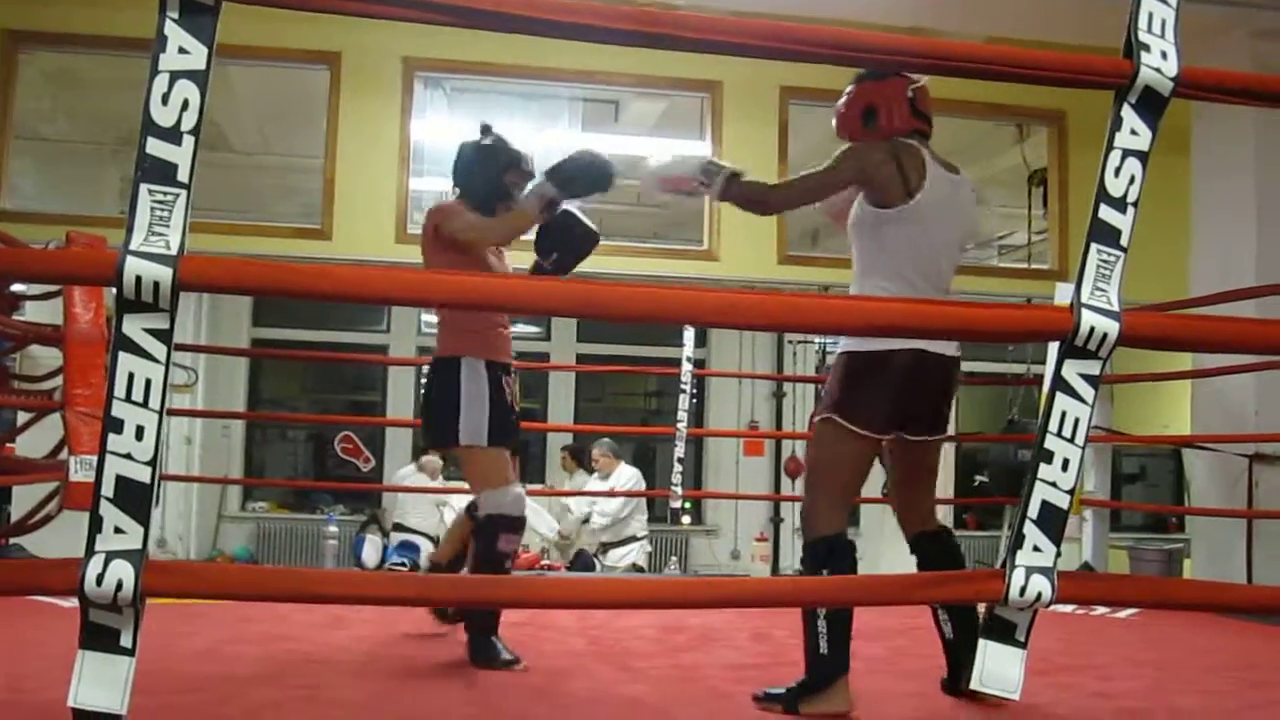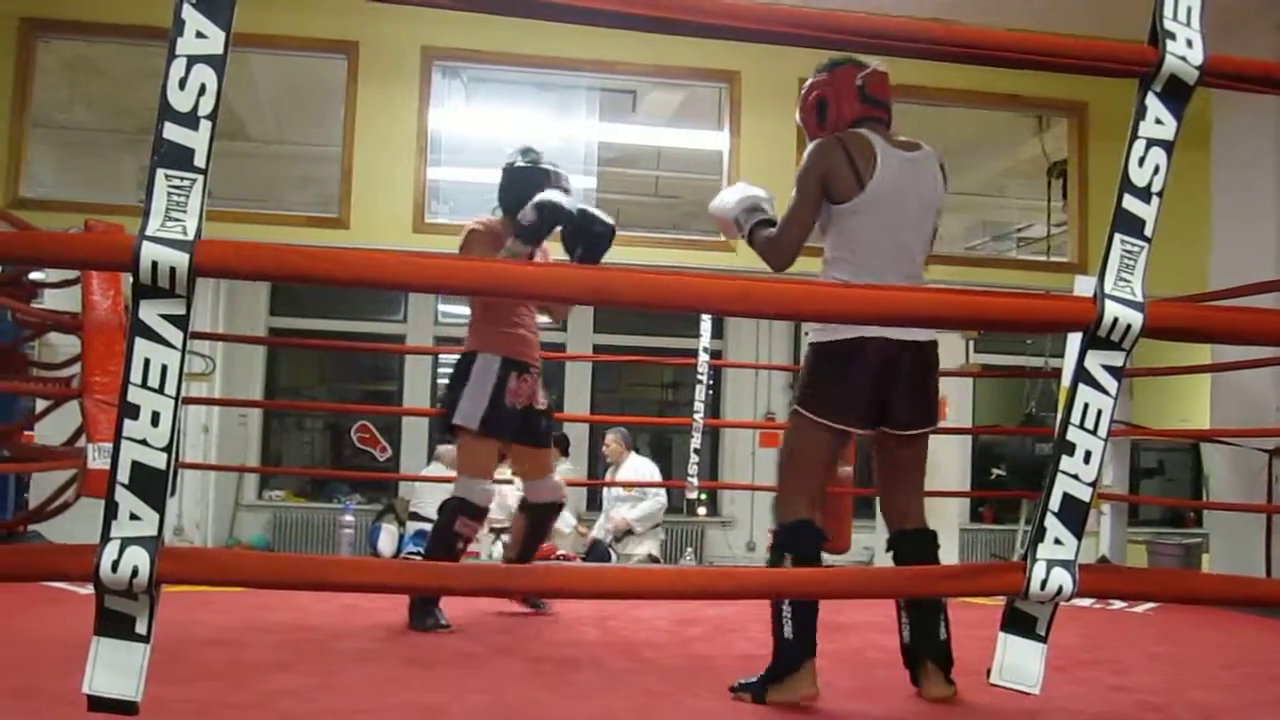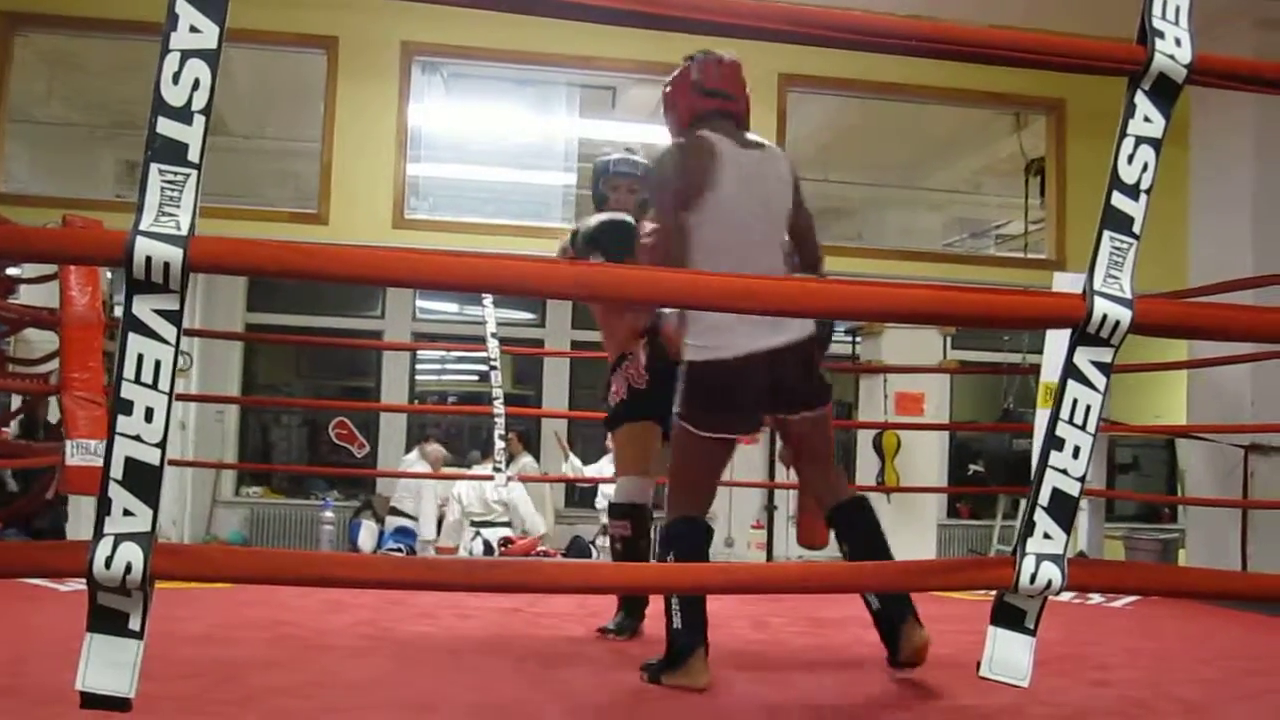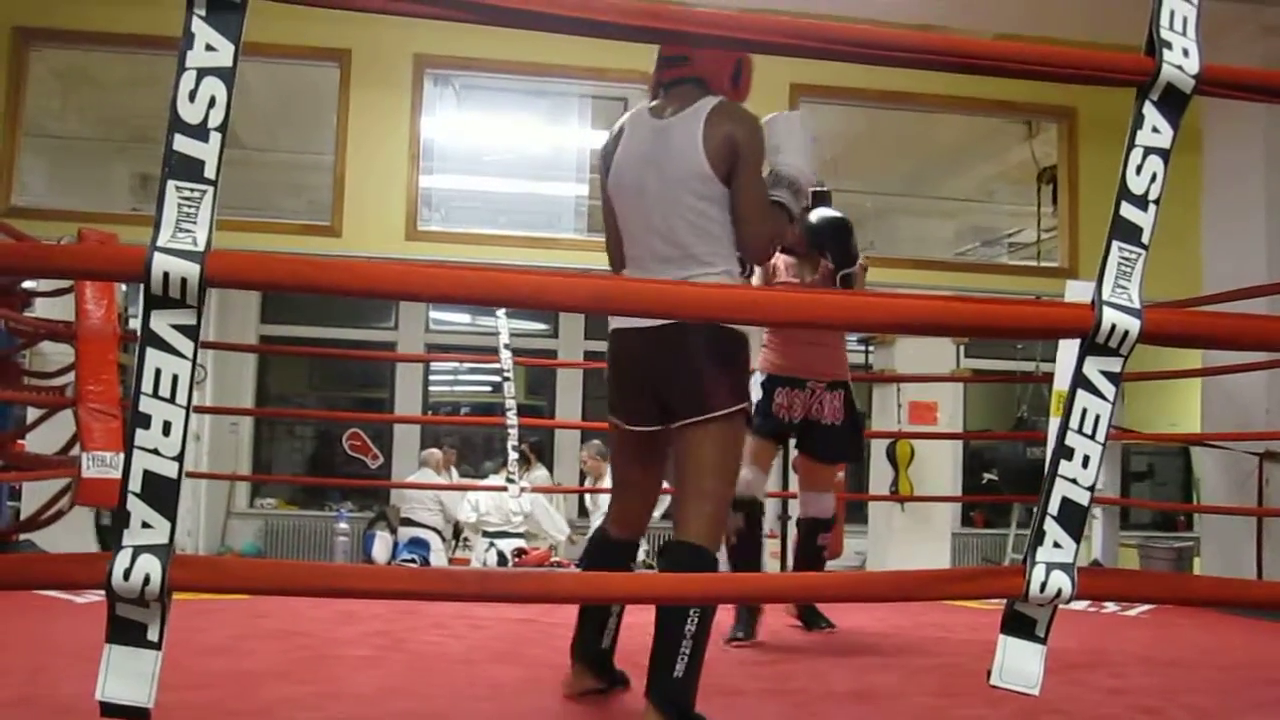
dt=1s
person 1, frame 1
left shoulder: (883, 157)
right shoulder: (962, 187)
left elbow: (772, 199)
left wrist: (703, 174)
left hip: (878, 354)
right hip: (935, 358)
left knee: (824, 514)
right knee: (918, 514)
right ankle: (968, 663)
person 1, frame 2
left shoulder: (832, 153)
right shoulder: (930, 162)
left elbow: (782, 256)
left wrist: (747, 213)
left hip: (847, 342)
right hip: (914, 345)
left knee: (797, 502)
right knee: (907, 510)
left ankle: (794, 667)
right ankle: (931, 664)
person 1, frame 3
left shoulder: (680, 159)
right shoulder: (775, 161)
left elbow: (664, 268)
right elbow: (809, 258)
left hip: (722, 363)
right hip: (793, 347)
left knee: (685, 508)
right knee: (830, 487)
left ankle: (687, 655)
right ankle: (900, 620)
person 1, frame 4
left shoulder: (621, 134)
right shoulder: (733, 122)
left elbow: (619, 258)
right elbow: (757, 245)
left hip: (632, 336)
right hip: (703, 334)
left knee: (628, 510)
right knee: (700, 525)
left ankle: (588, 661)
person 2, frame 1
left shoulder: (486, 242)
right shoulder: (446, 217)
left elbow: (507, 306)
right elbow: (500, 232)
left wrist: (554, 262)
right wrist: (555, 186)
left hip: (489, 374)
right hip: (467, 373)
left knee: (492, 501)
right knee: (505, 506)
right ankle: (483, 635)
person 2, frame 2
left shoulder: (537, 245)
right shoulder: (484, 233)
left elbow: (558, 310)
right elbow: (485, 296)
left wrist: (583, 259)
right wrist: (521, 241)
left hip: (526, 375)
right hip: (489, 369)
left knee: (547, 494)
right knee: (474, 492)
right ankle: (424, 597)
person 2, frame 3
left shoulder: (654, 237)
right shoulder: (586, 241)
right wrist: (583, 238)
left hip: (665, 346)
right hip: (630, 365)
right knee: (632, 486)
right ankle: (631, 605)
person 2, frame 4
left shoulder: (844, 261)
right shoulder: (770, 262)
left wrist: (844, 266)
left hip: (827, 391)
right hip: (775, 382)
left knee: (820, 494)
right knee: (746, 484)
left ankle: (803, 598)
right ankle: (747, 602)
